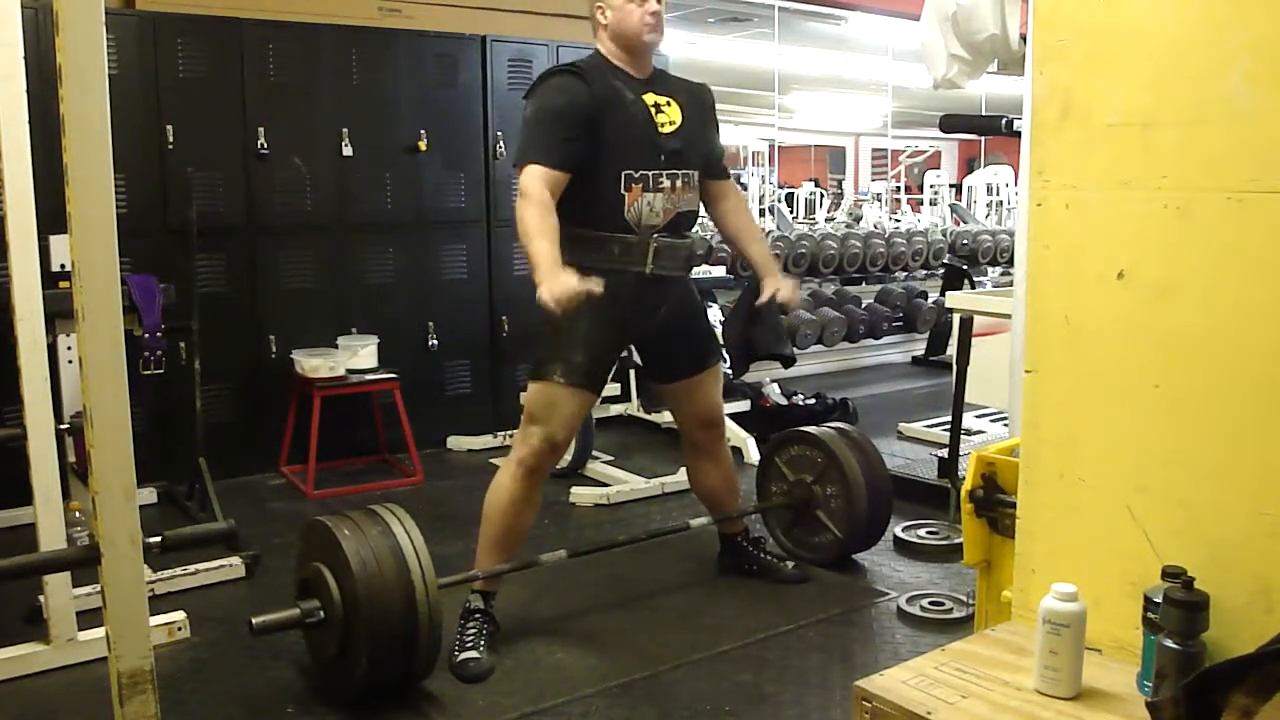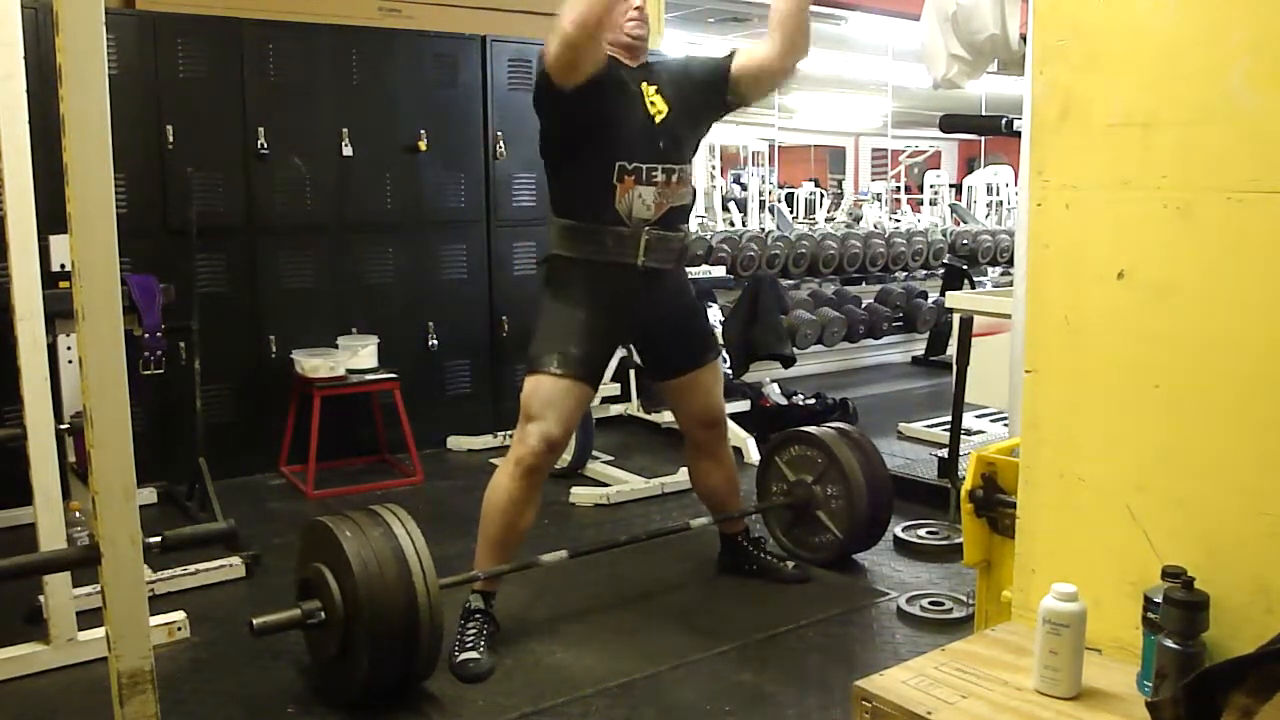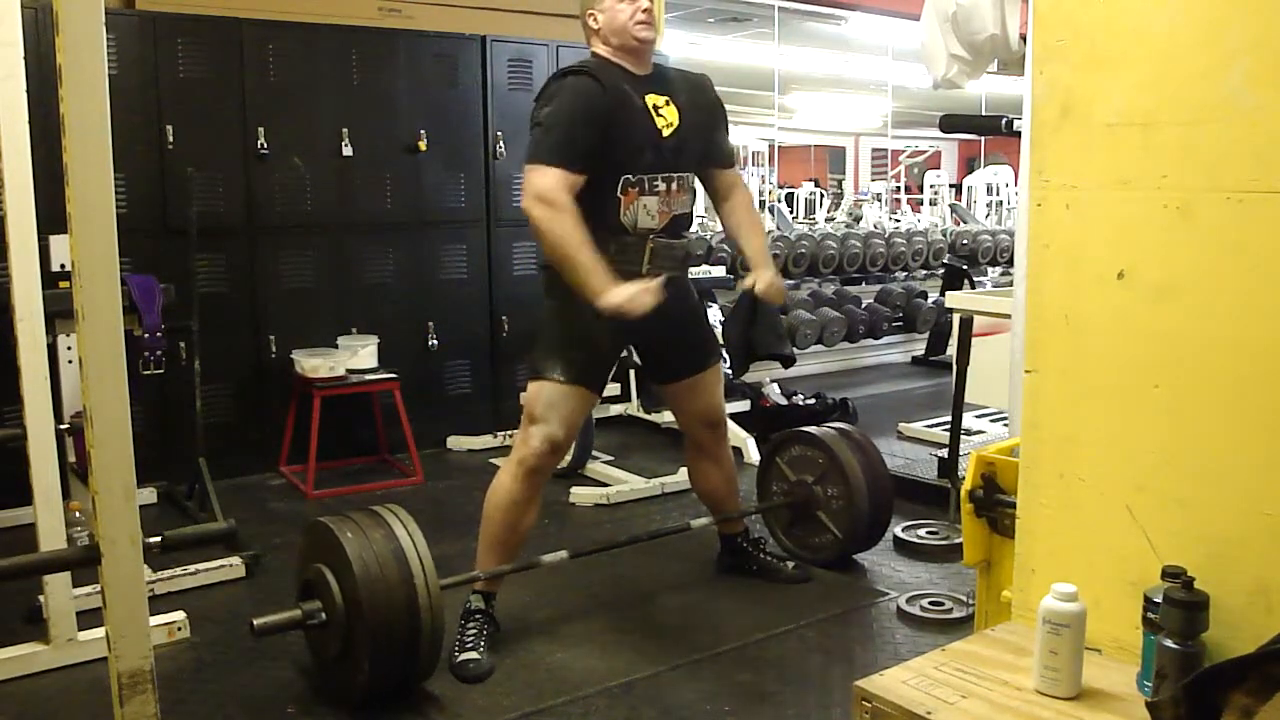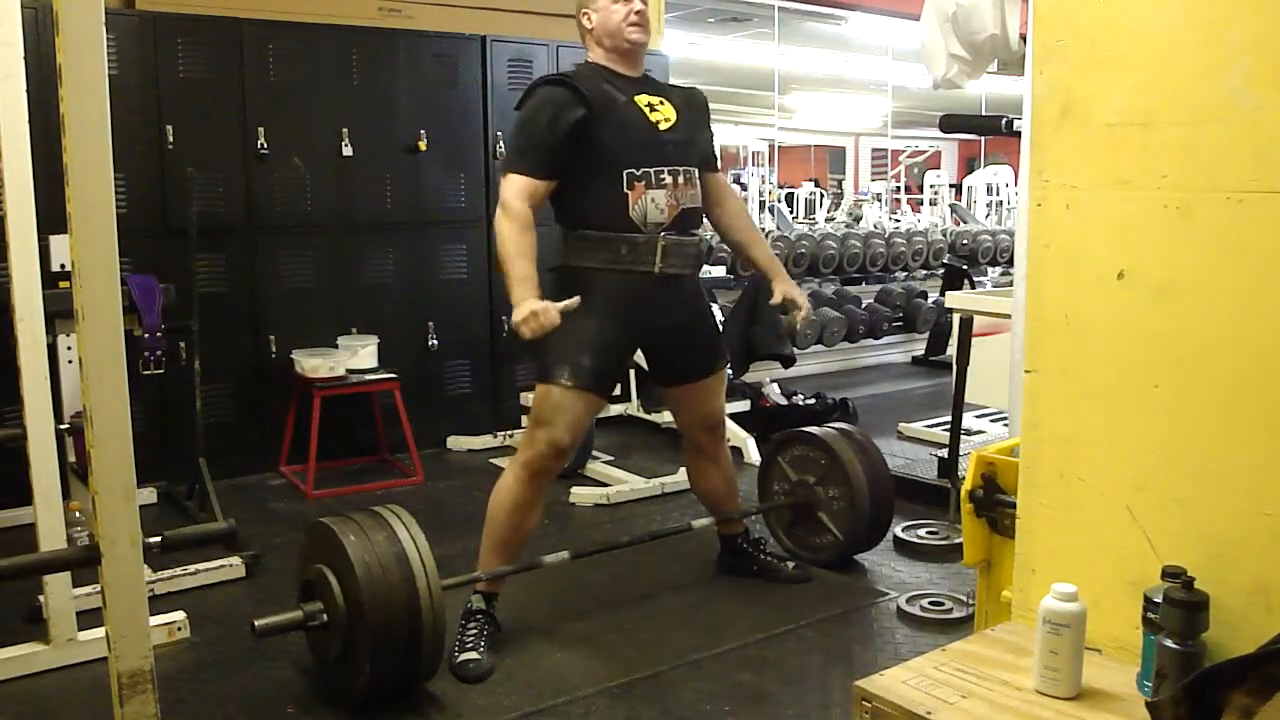
dt=0.5s
person 1, frame 1
left shoulder: (691, 98)
right shoulder: (573, 90)
left elbow: (724, 192)
right elbow: (536, 189)
left wrist: (769, 269)
right wrist: (549, 272)
left hip: (672, 287)
right hip: (595, 289)
left knee: (708, 425)
right knee: (537, 448)
left ankle: (739, 545)
right ankle: (478, 607)
person 1, frame 2
left shoulder: (686, 81)
right shoulder: (580, 78)
left elbow: (780, 58)
left hip: (665, 280)
right hip: (587, 283)
left knee: (709, 424)
right knee: (536, 445)
left ankle: (738, 544)
right ankle: (478, 607)
person 1, frame 3
left shoulder: (694, 92)
right shoulder: (580, 92)
left elbow: (728, 187)
right elbow: (542, 198)
left wrist: (760, 263)
right wrist: (606, 289)
left hip: (668, 286)
right hip: (592, 297)
left knee: (710, 427)
right knee: (539, 448)
left ankle: (738, 545)
right ankle: (478, 607)
person 1, frame 4
left shoulder: (685, 102)
right shoulder: (564, 99)
left elbow: (719, 196)
right elbow: (515, 203)
left wrist: (775, 272)
right wrist: (525, 295)
left hip: (680, 289)
right hip: (600, 292)
left knee: (708, 432)
right knee: (546, 449)
left ankle: (737, 546)
right ankle: (480, 607)
